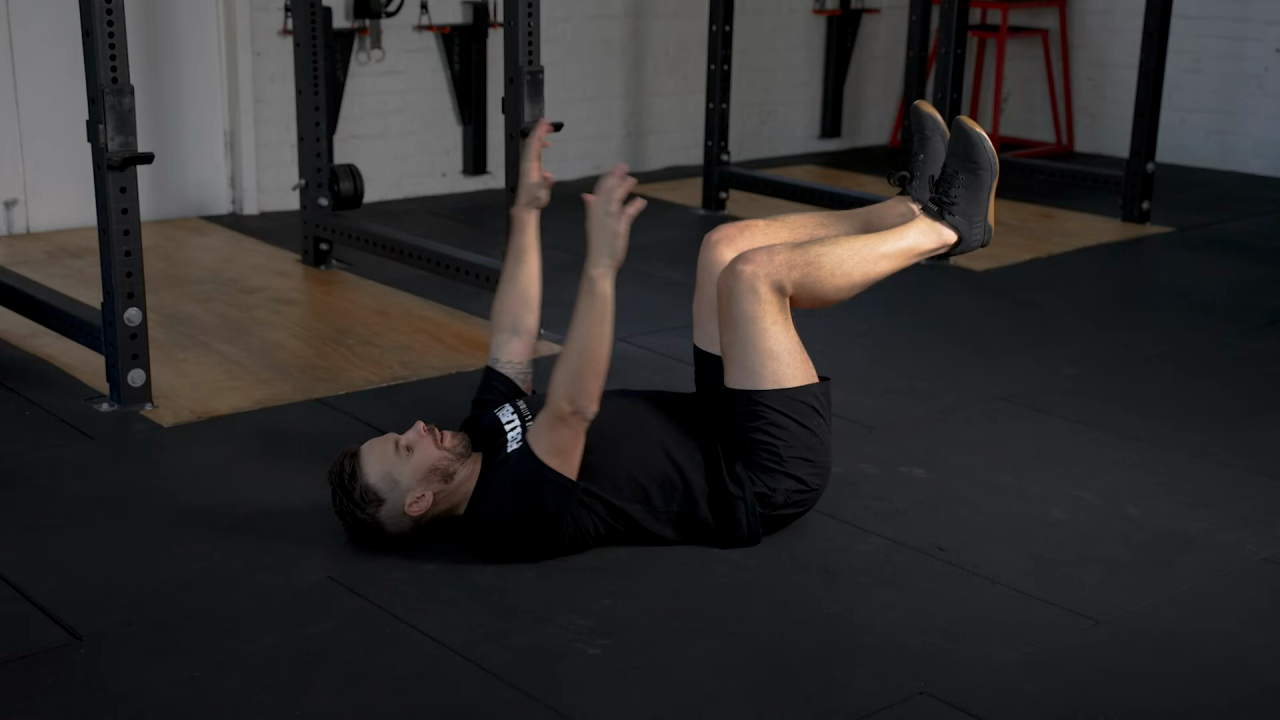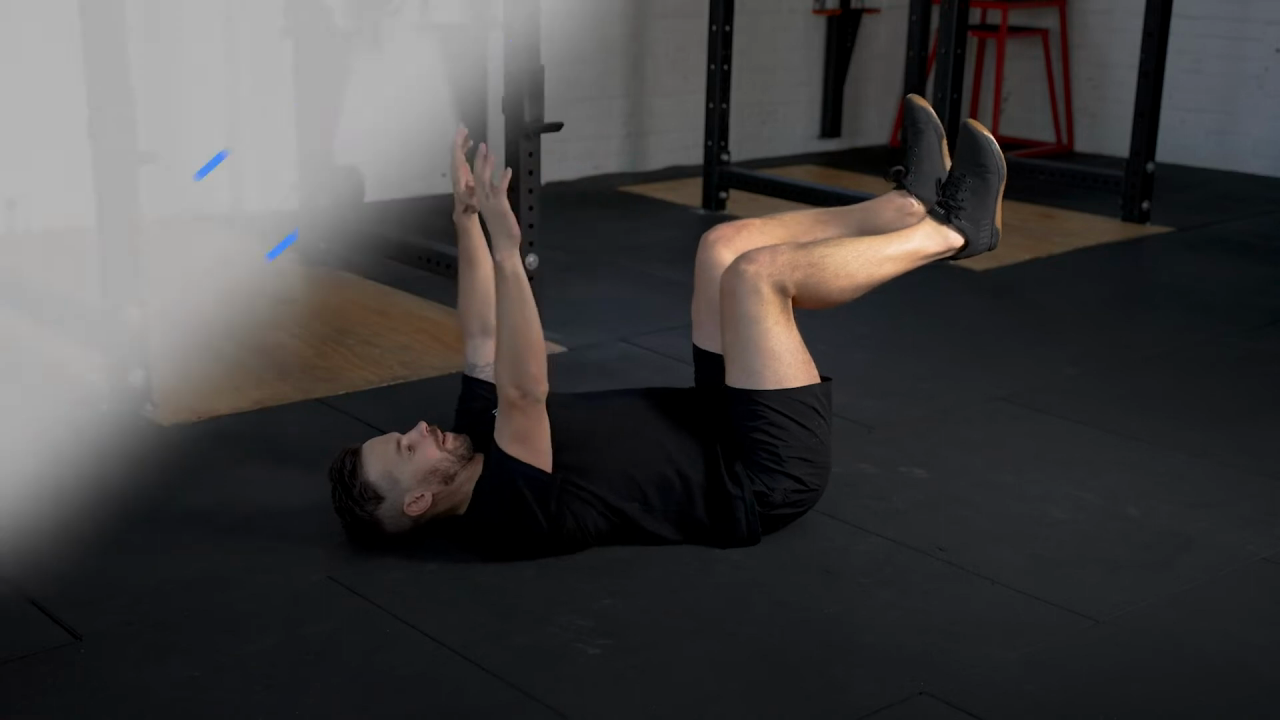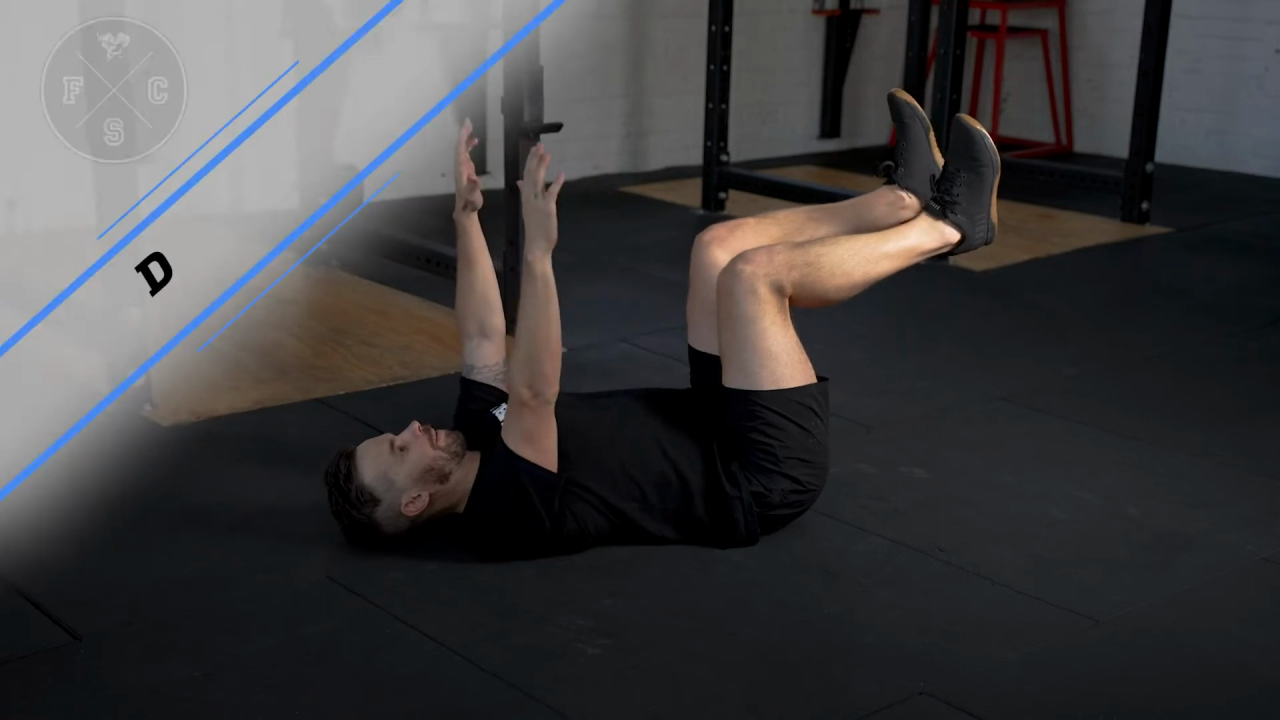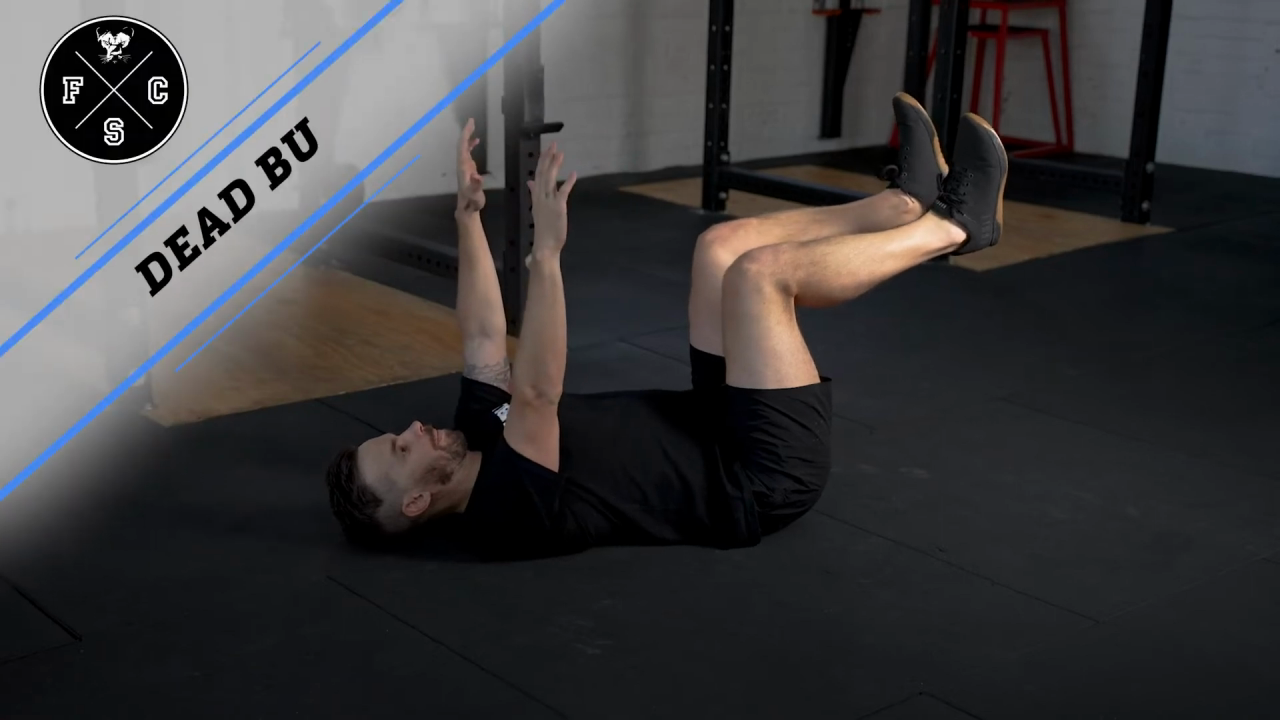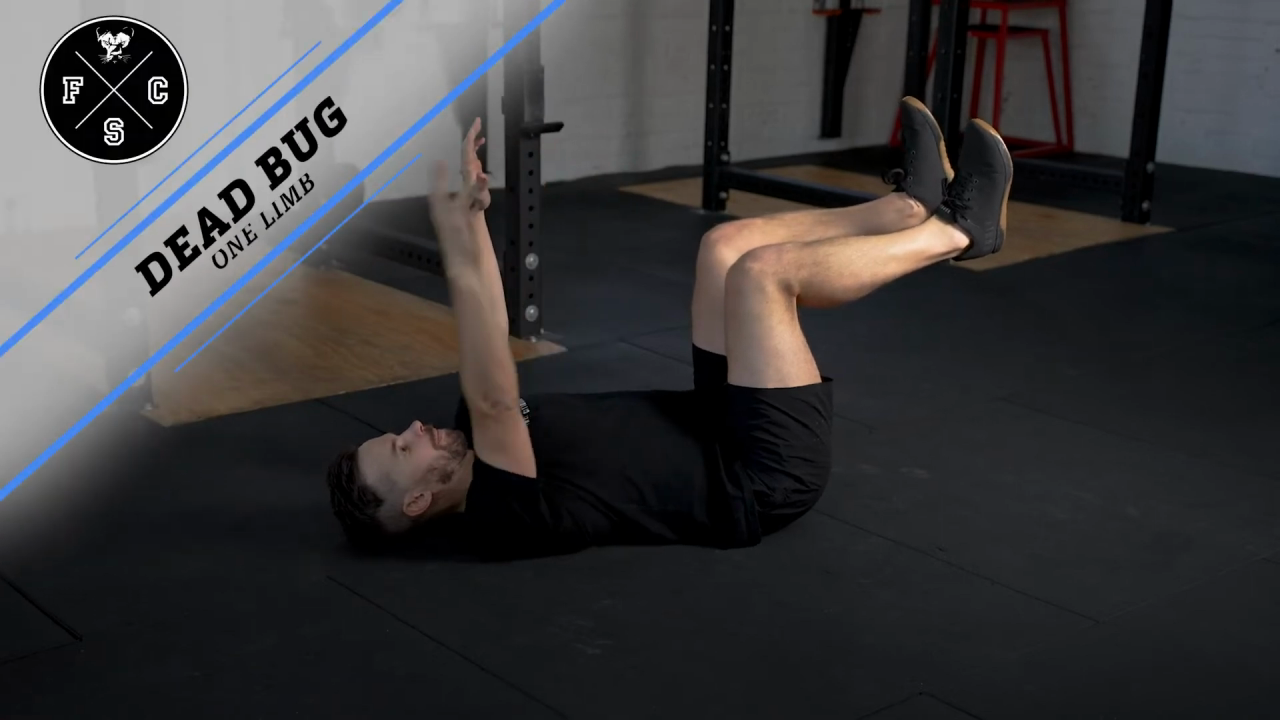
dt=0.4s
person 1, frame 1
left shoulder: (487, 435)
right shoulder: (509, 514)
left elbow: (512, 336)
right elbow: (572, 408)
left wrist: (526, 213)
right wrist: (601, 267)
left hip: (719, 431)
right hip: (763, 476)
left knee: (728, 245)
right knee: (754, 271)
left ankle: (914, 207)
right ankle: (945, 228)
person 1, frame 2
left shoulder: (479, 439)
right shoulder: (504, 516)
left elbow: (483, 339)
right elbow: (523, 392)
left wrist: (465, 221)
right wrist: (505, 249)
left hip: (720, 431)
right hip: (764, 476)
left knee: (727, 245)
right knee: (758, 272)
left ankle: (915, 207)
right ankle: (953, 232)
person 1, frame 3
left shoulder: (478, 437)
right shoulder: (504, 516)
left elbow: (484, 341)
right elbow: (532, 395)
left wrist: (465, 217)
right wrist: (536, 252)
left hip: (718, 433)
right hip: (762, 478)
left knee: (721, 245)
right knee: (756, 272)
left ankle: (906, 198)
right ankle: (947, 226)
person 1, frame 4
left shoulder: (478, 438)
right shoulder: (504, 514)
left elbow: (483, 339)
right elbow: (535, 395)
left wrist: (467, 215)
right wrist: (545, 252)
left hip: (718, 431)
right hip: (762, 477)
left knee: (723, 245)
right knee: (761, 271)
left ankle: (911, 201)
right ankle: (954, 225)
person 1, frame 5
left shoulder: (475, 439)
right shoulder: (499, 518)
left elbow: (485, 343)
right elbow: (493, 396)
left wrist: (473, 216)
right wrist: (458, 270)
left hip: (720, 430)
right hip: (762, 476)
left knee: (728, 244)
right knee: (763, 269)
left ankle: (915, 206)
right ankle: (958, 230)
